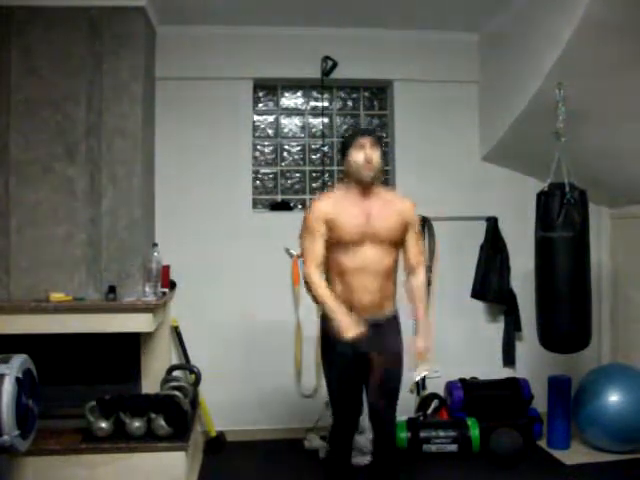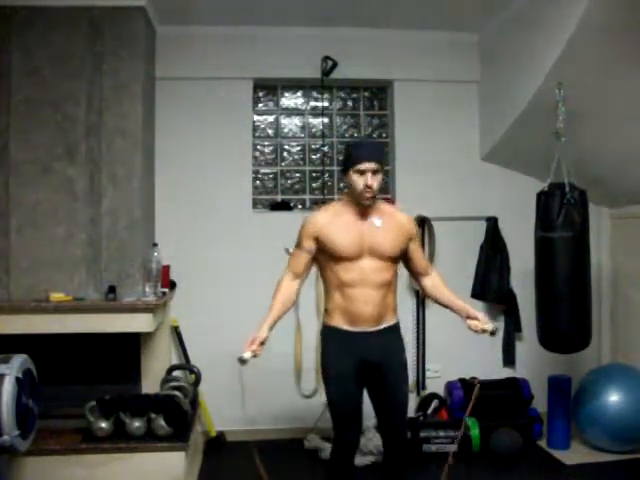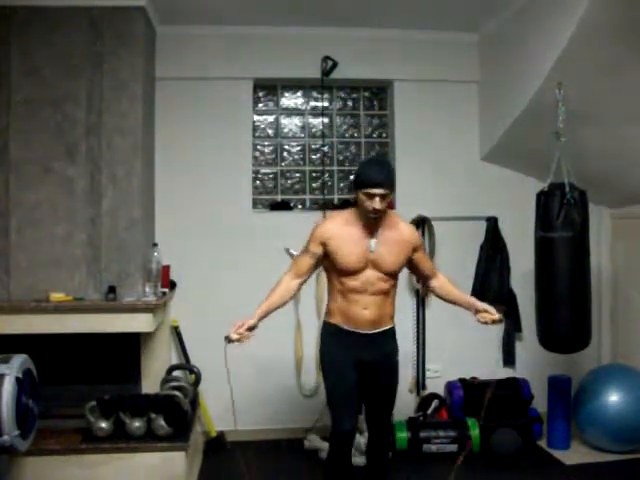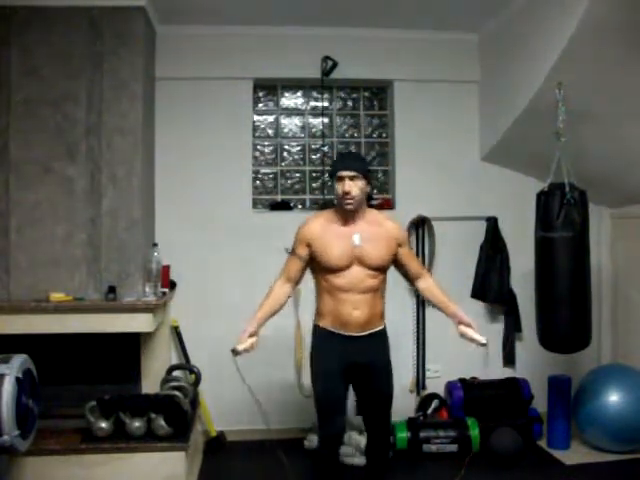
dt=0.7s
person 1, frame 1
left shoulder: (403, 210)
right shoulder: (324, 207)
left elbow: (417, 272)
right elbow: (311, 270)
left wrist: (423, 330)
right wrist: (339, 316)
left hip: (385, 327)
right hip: (339, 329)
left knee: (384, 421)
right knee: (345, 421)
person 1, frame 2
left shoulder: (402, 222)
right shoulder: (320, 222)
left elbow: (426, 275)
right elbow: (293, 277)
left wrist: (465, 310)
right wrist: (266, 326)
left hip: (388, 339)
right hip: (340, 340)
left knee: (396, 431)
right knee: (346, 435)
person 1, frame 3
left shoulder: (407, 234)
right shoulder: (329, 229)
left elbow: (433, 279)
right elbow: (294, 277)
left wrist: (474, 305)
right wrist: (257, 316)
left hip: (383, 342)
right hip: (339, 340)
left knee: (380, 426)
right knee: (344, 428)
person 1, frame 4
left shoulder: (391, 231)
right shoulder: (312, 229)
left elbow: (420, 278)
right elbow: (286, 283)
left wrist: (456, 314)
right wrist: (255, 324)
left hip: (374, 343)
right hip: (329, 343)
left knee: (379, 427)
right knee: (331, 431)
